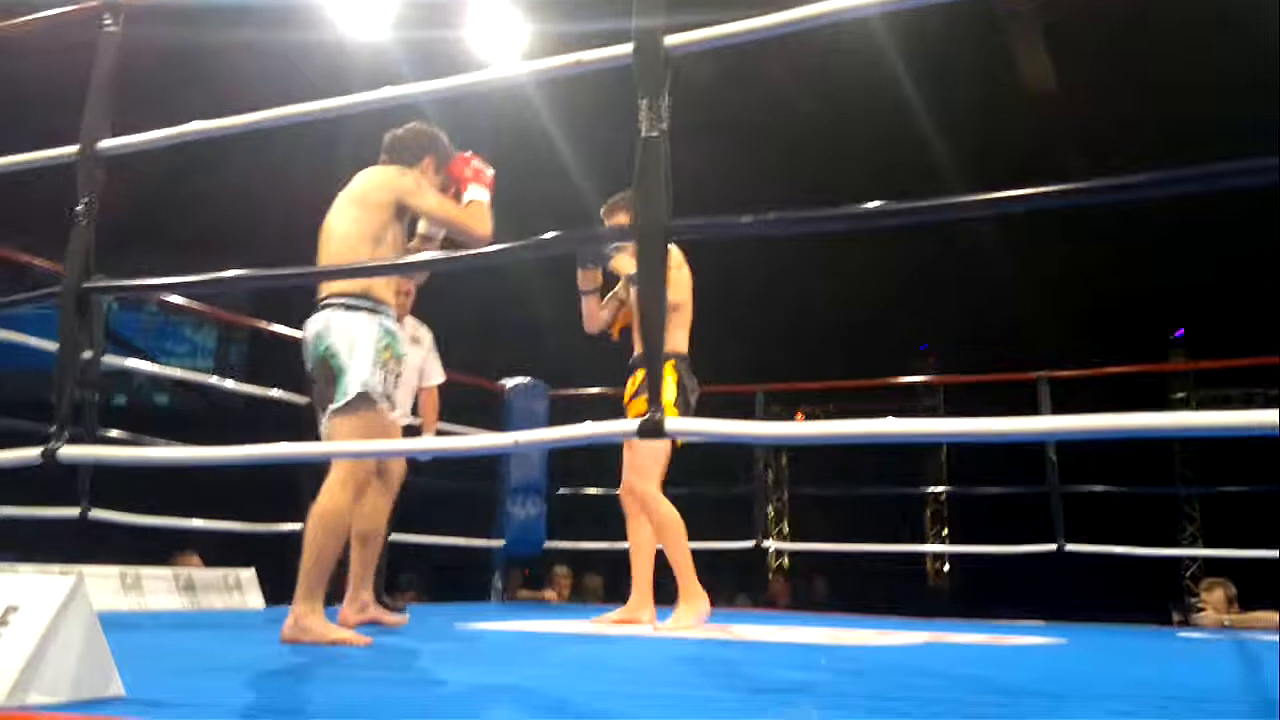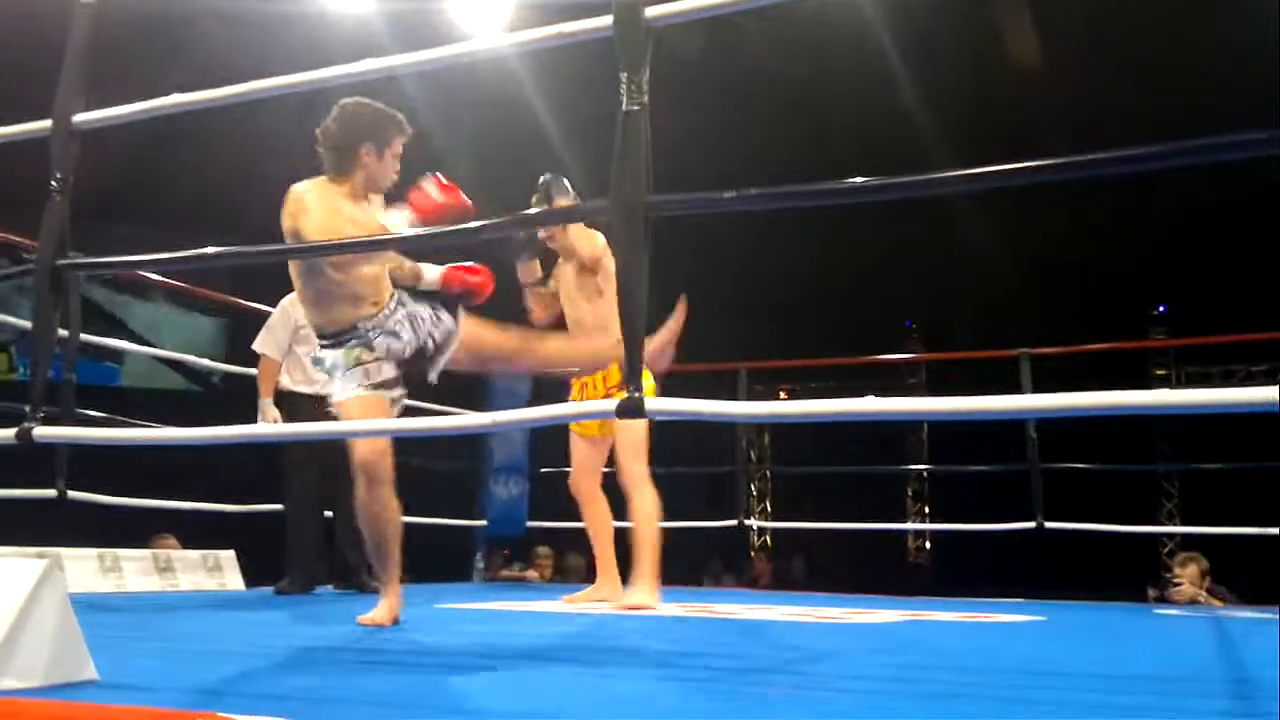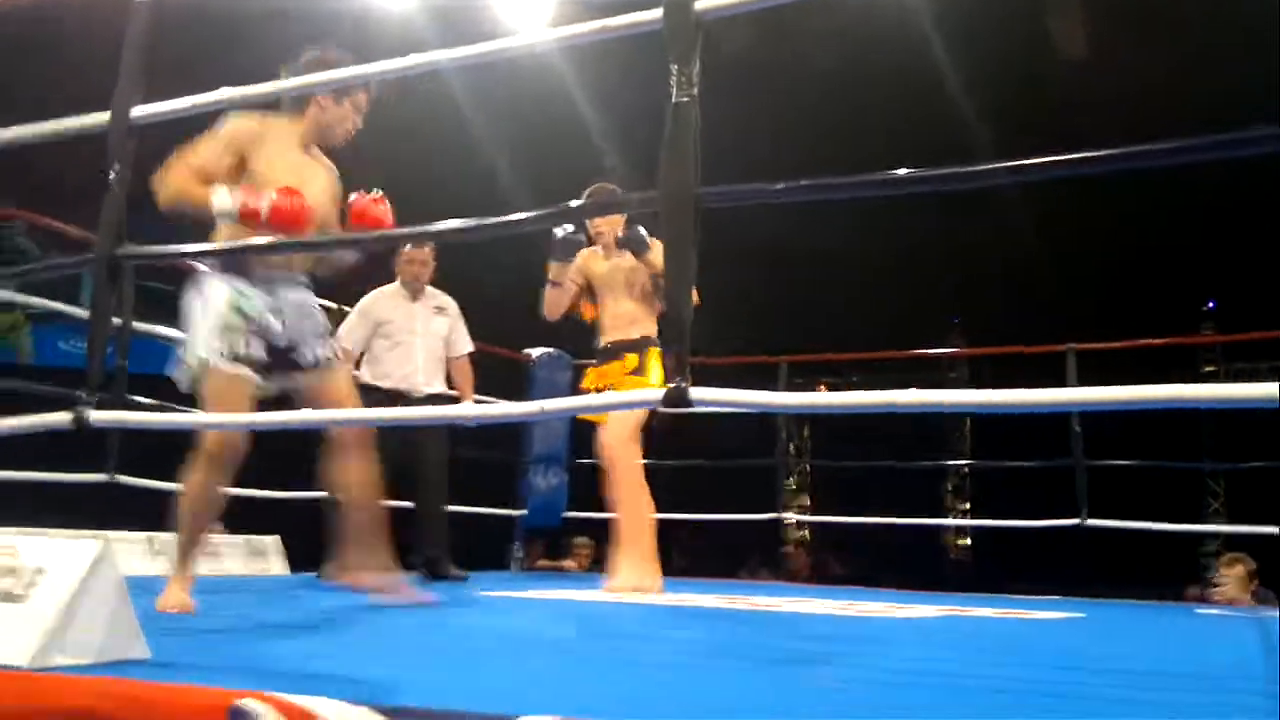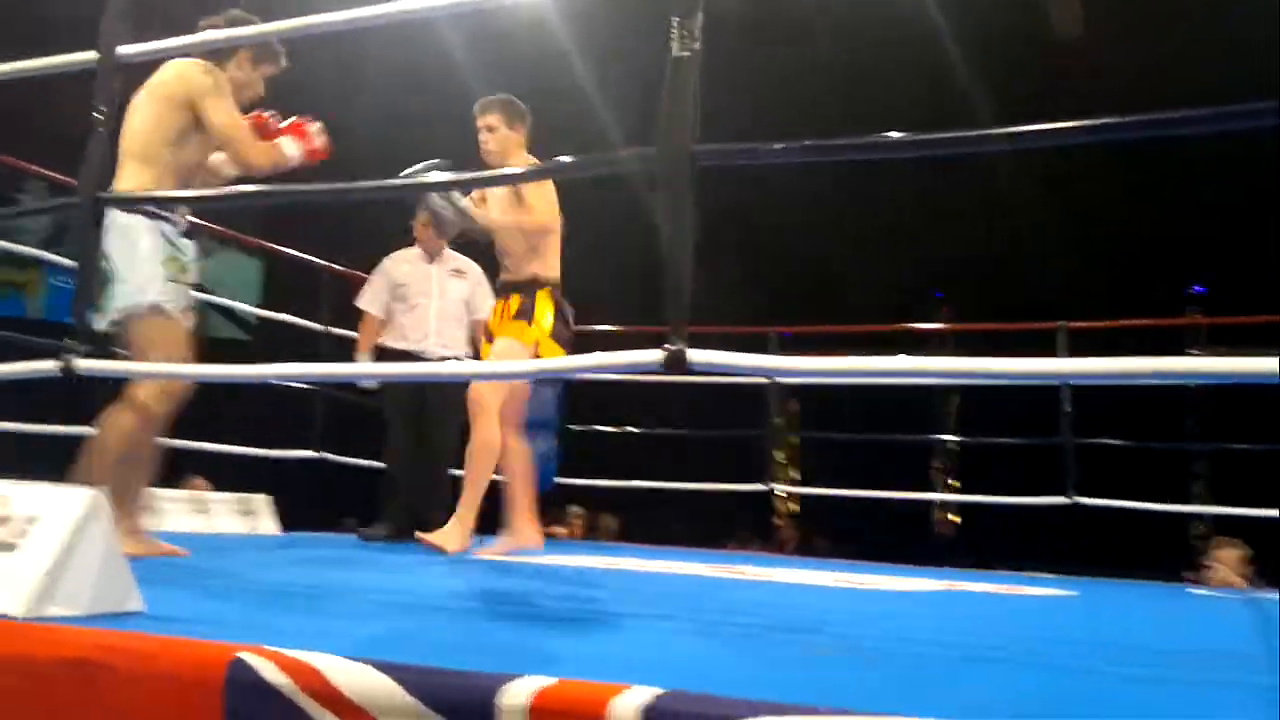
dt=0.7s
person 1, frame 1
left shoulder: (366, 192)
right shoulder: (395, 178)
right elbow: (477, 232)
left wrist: (434, 222)
right wrist: (477, 187)
left hip: (339, 327)
right hip: (358, 326)
left knee: (387, 469)
right knee: (353, 472)
left ankle: (359, 599)
right ankle: (303, 614)
person 1, frame 2
left shoulder: (371, 202)
right shoulder: (305, 198)
right elbow: (335, 254)
left wrist: (432, 277)
right wrist: (410, 216)
left hip: (409, 320)
right hip: (352, 350)
left knee: (521, 348)
right knee: (370, 466)
left ankle: (639, 353)
right ankle: (390, 594)
person 1, frame 3
left shoulder: (325, 174)
right shoulder: (249, 130)
left elbow: (327, 258)
right elbow: (168, 186)
left wrist: (359, 234)
right wrist: (240, 206)
left hip: (295, 301)
right hip: (235, 295)
left knee: (352, 432)
right knee: (224, 443)
left ankle: (362, 559)
right ankle: (180, 576)
person 1, frame 4
left shoulder: (175, 93)
right shoulder: (202, 77)
left elbow: (199, 178)
right elbow: (256, 162)
left wrist: (239, 140)
right wrist: (300, 147)
left hip: (147, 232)
right hip: (140, 231)
left knee: (163, 386)
right knee: (167, 385)
left ankle: (127, 523)
right ankle: (108, 520)
person 2, frame 1
left shoulder: (667, 255)
right shoulder: (633, 274)
left elbow: (671, 301)
right elbow: (594, 324)
left wrist: (624, 265)
right wrist: (589, 272)
left hip: (666, 377)
right hip: (643, 380)
left knee: (642, 485)
right knee: (632, 496)
left ankle: (692, 596)
right ankle: (640, 603)
person 2, frame 2
left shoulder: (592, 240)
right shoulder: (561, 263)
left elbow: (588, 255)
right elbow: (541, 317)
left wrist: (564, 206)
right wrist: (526, 268)
left hip: (620, 370)
right hip: (588, 377)
left knee: (633, 473)
right knee: (583, 482)
left ankle: (645, 580)
right ankle: (608, 579)
person 2, frame 3
left shoulder: (650, 249)
right shoulder: (586, 260)
left elbow: (689, 299)
right elbow: (552, 312)
left wrist: (649, 257)
right wrist: (558, 264)
left hip: (643, 358)
right hip: (605, 363)
left knee: (611, 443)
right knee: (630, 471)
left ankle: (628, 554)
right ankle: (649, 570)
person 2, frame 4
left shoulder: (532, 177)
right shoulder: (491, 179)
left elbow: (541, 225)
right elbow: (461, 219)
left wrist: (472, 209)
left hip: (537, 304)
right hip: (513, 303)
left knee: (483, 398)
right knee: (507, 422)
left ankle: (462, 527)
right ankle: (523, 526)
person 3, frame 1
left shoulder: (421, 334)
left elbow: (428, 388)
left wrist: (429, 431)
left hip: (395, 432)
left knee: (382, 512)
left ankle: (374, 589)
person 3, frame 2
right shoulder: (294, 305)
right elbow: (271, 356)
right wrist: (266, 403)
right hip: (304, 406)
left knee: (351, 494)
right knee: (303, 493)
left ankle: (353, 570)
right ankle: (300, 572)
person 3, frame 3
left shoulder: (445, 306)
right shoulder: (376, 302)
left elbow: (458, 358)
right elbow: (346, 350)
left wrist: (467, 400)
left hip: (430, 403)
right hip: (383, 400)
left knee: (433, 485)
left ankle: (436, 559)
person 3, frame 4
left shoulder: (467, 270)
right shoulder: (395, 265)
left elbow: (483, 322)
right elbow: (373, 314)
right wrist: (363, 358)
right hip: (402, 364)
left knee: (441, 447)
right knee: (400, 445)
left ankle: (432, 520)
right ankle: (396, 520)
